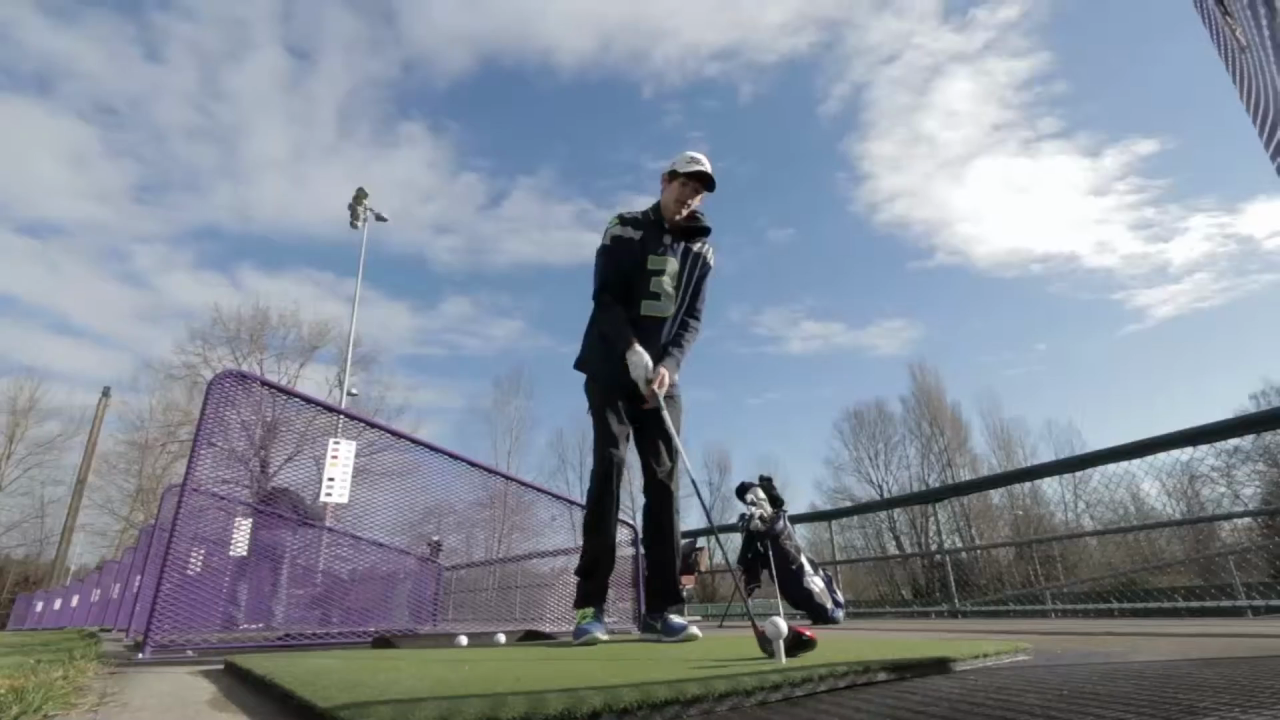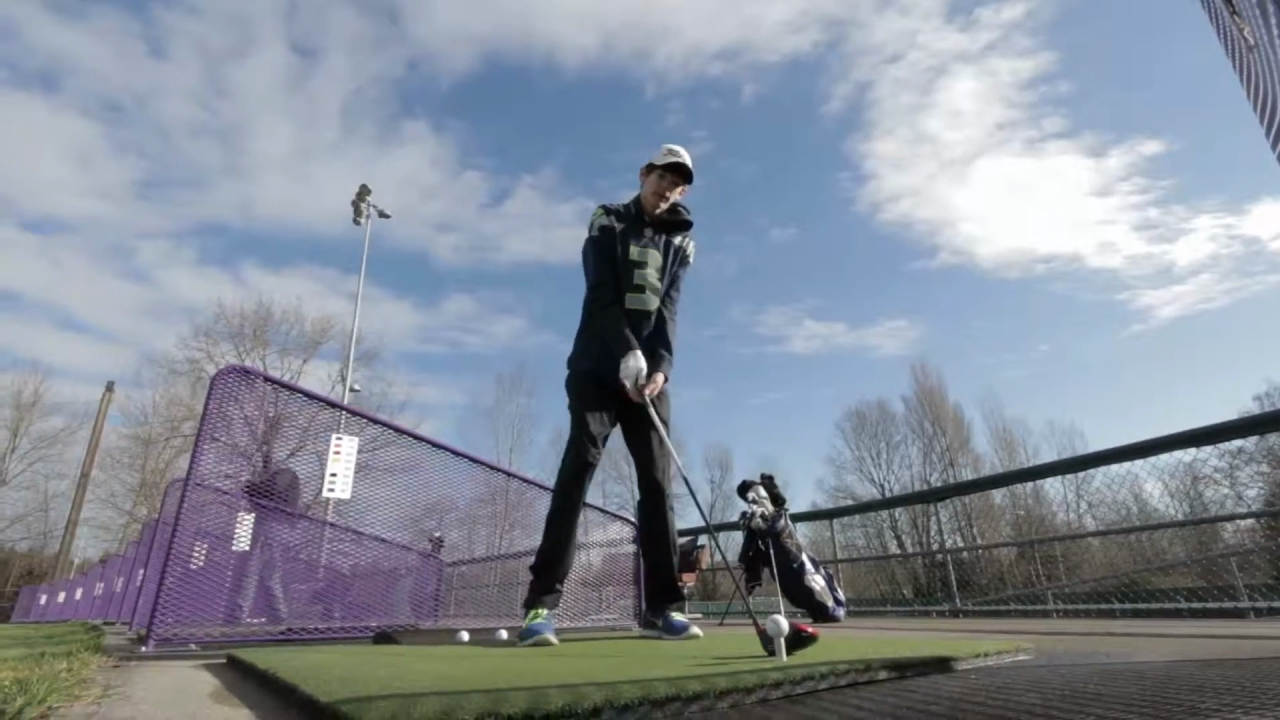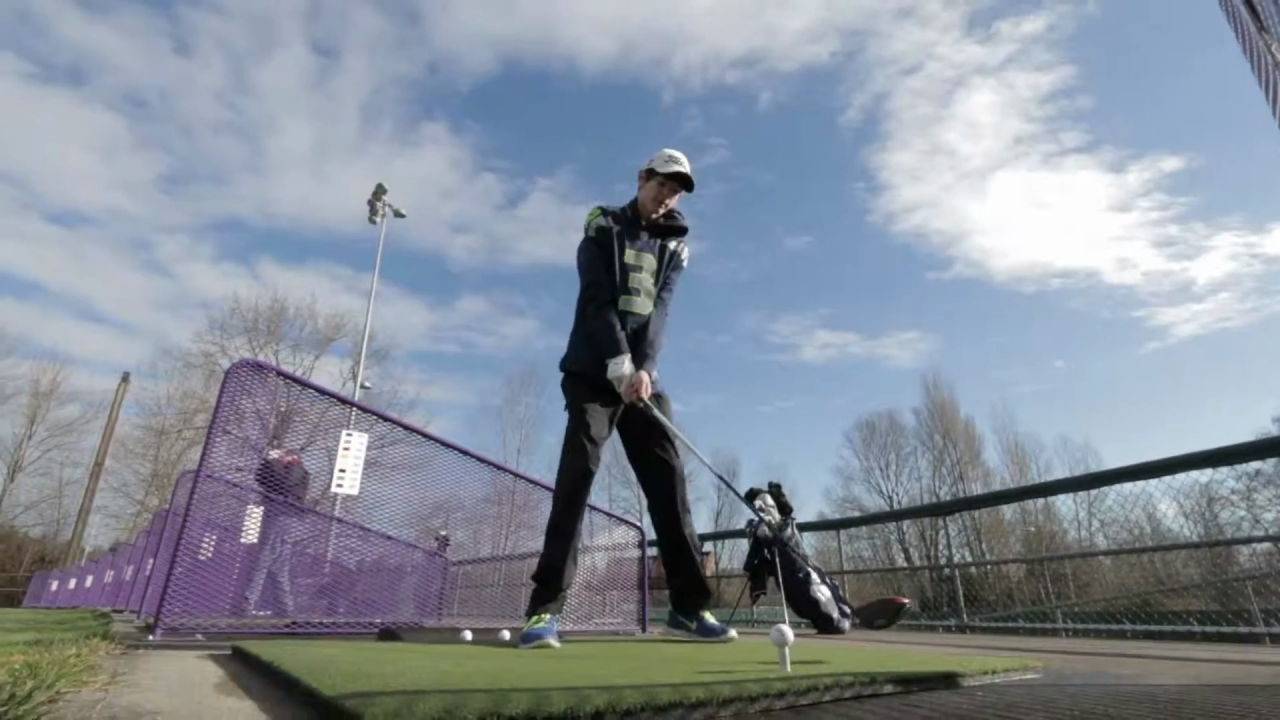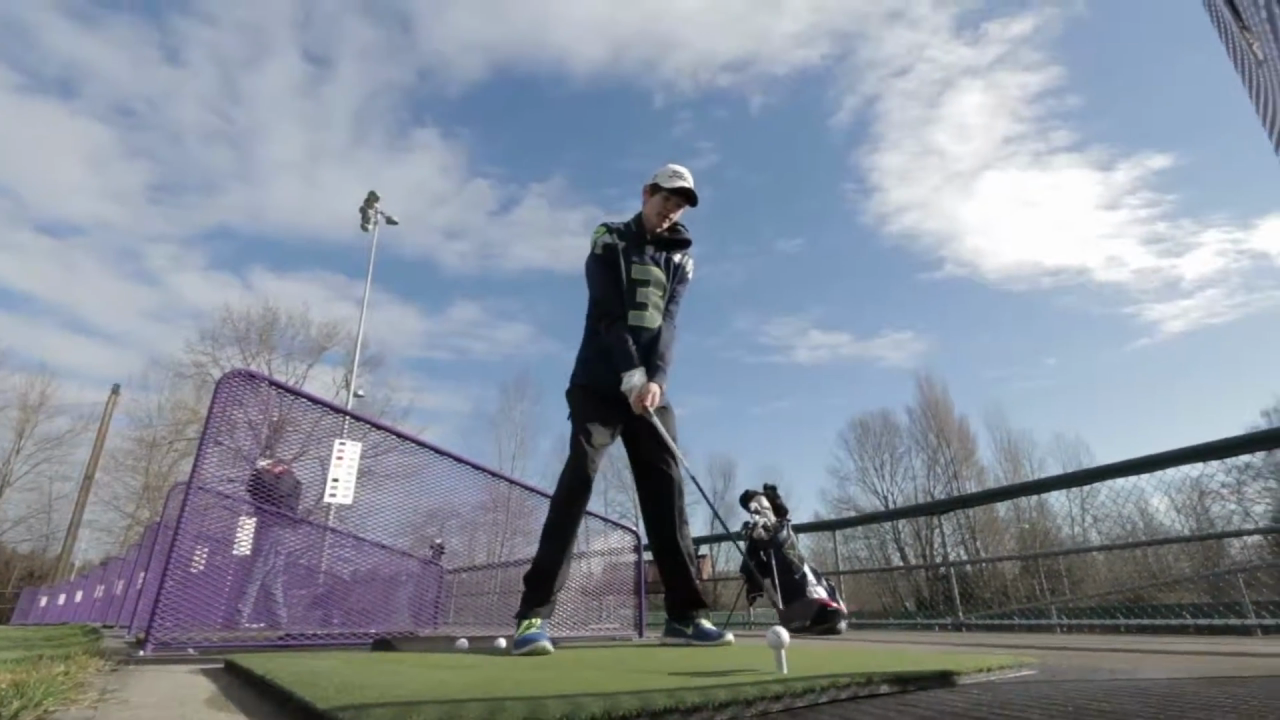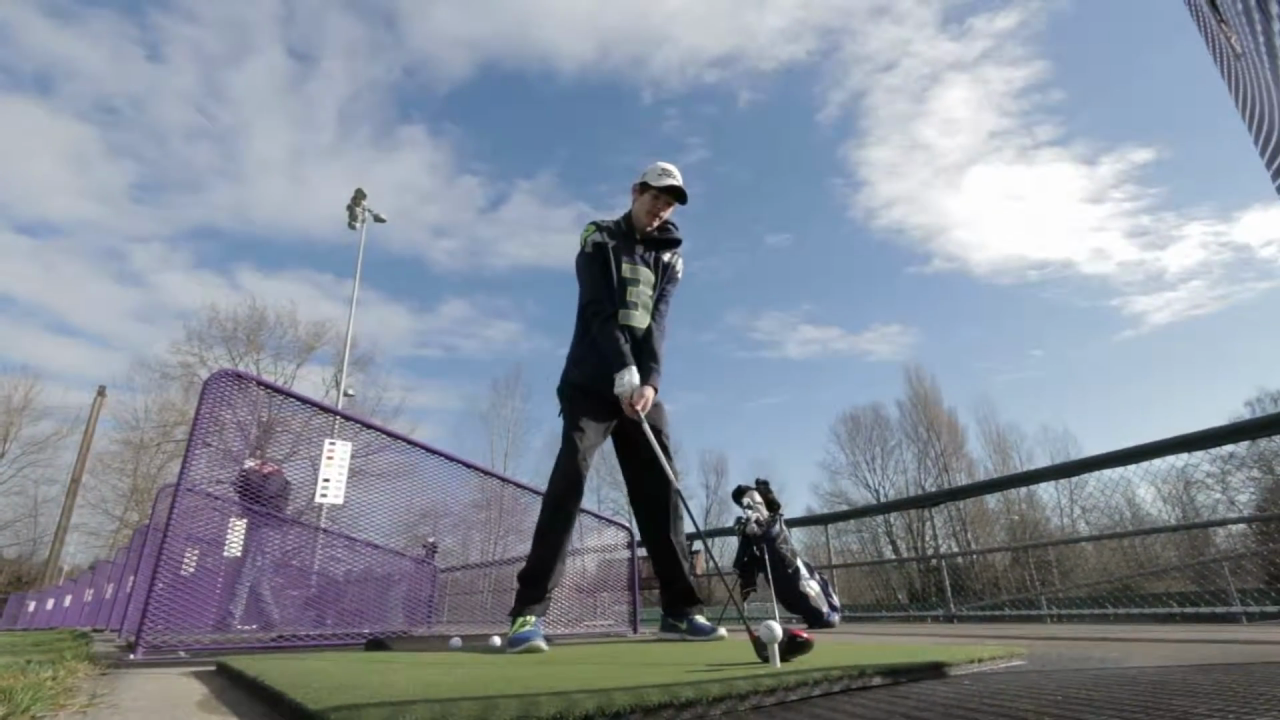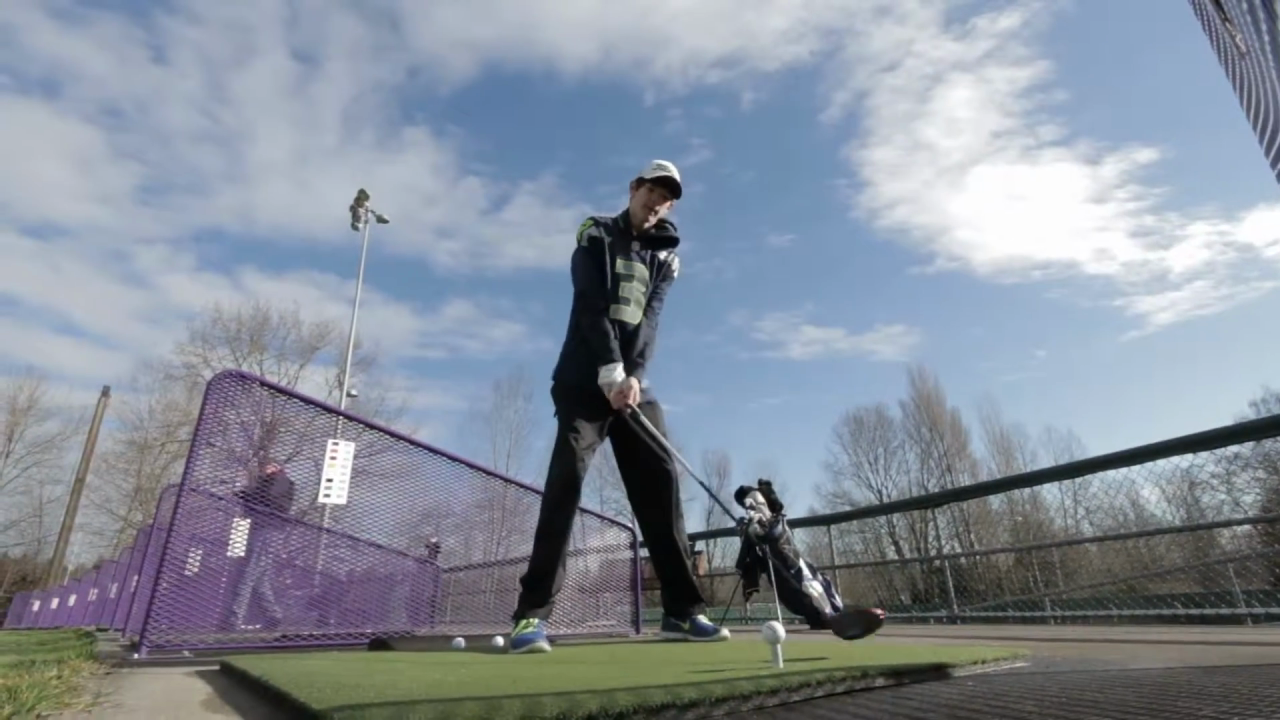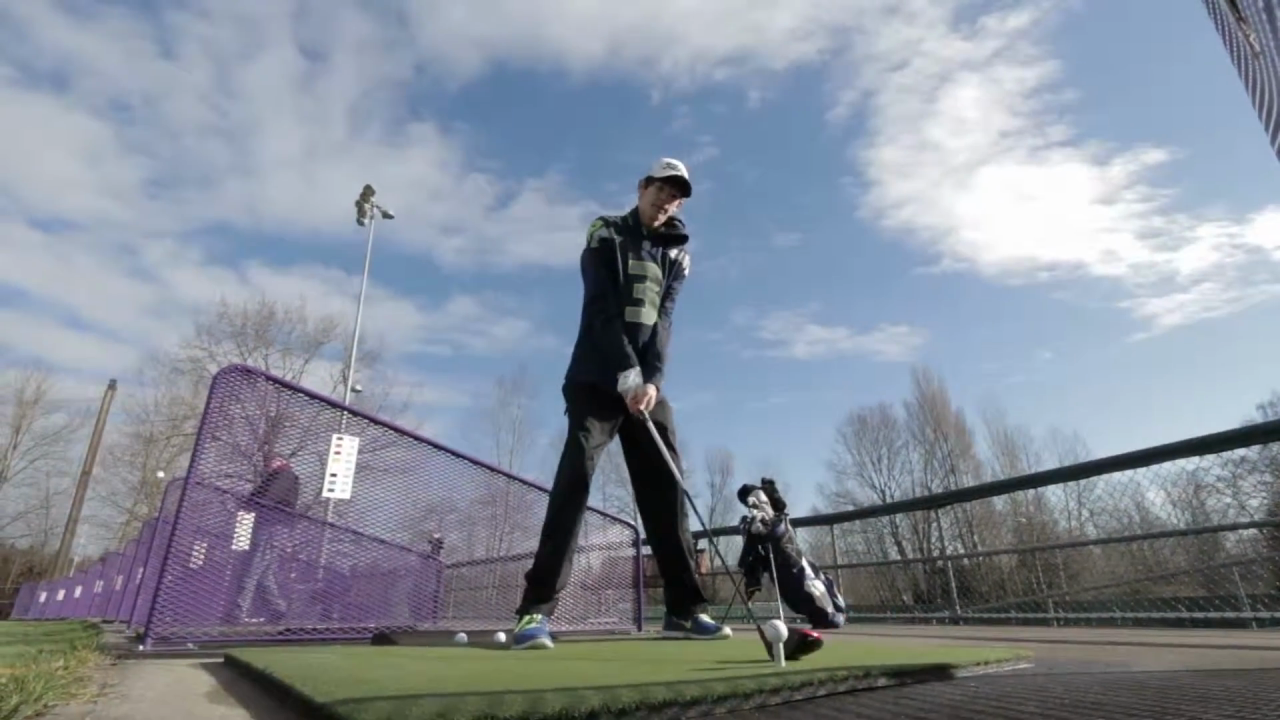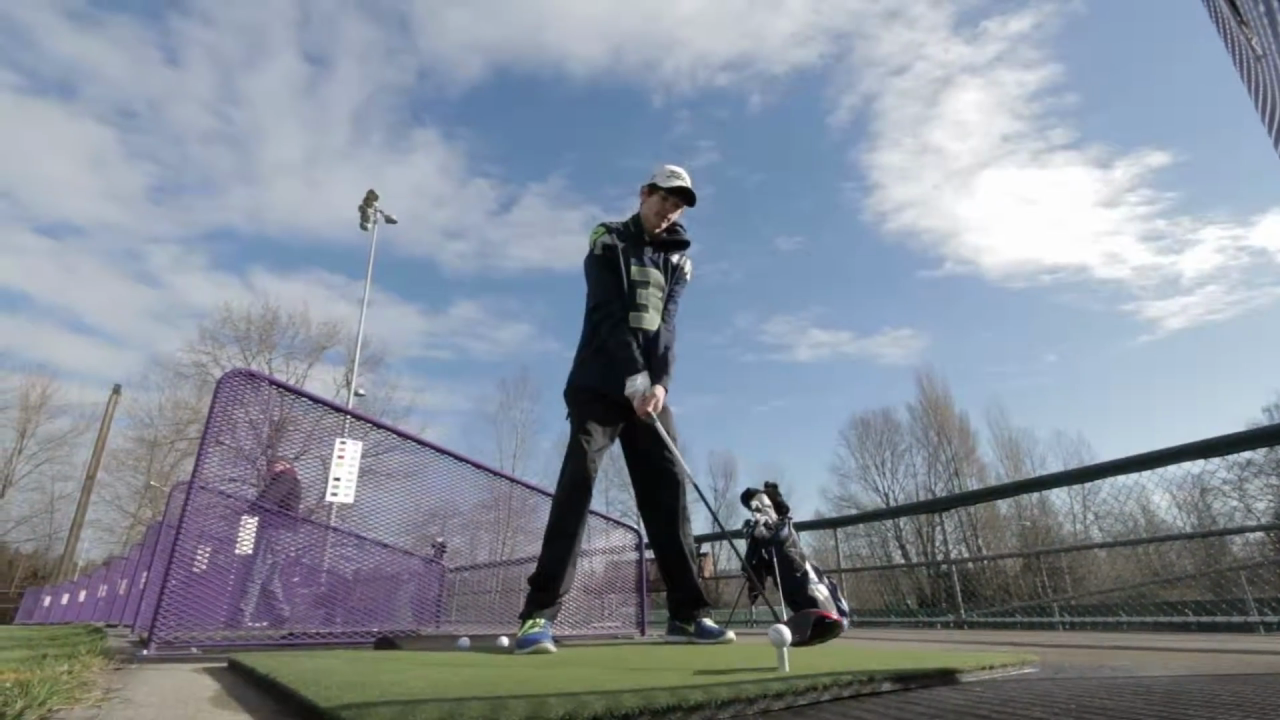
dt=0.4s
person 1, frame 1
left shoulder: (700, 250)
right shoulder: (625, 230)
left elbow: (691, 318)
right elbow: (605, 298)
left wrist: (668, 365)
right wrist: (633, 352)
left hip: (662, 379)
right hip: (612, 372)
left knee: (663, 482)
right knee: (608, 466)
left ankle: (660, 608)
right ankle: (590, 604)
person 1, frame 2
left shoulder: (680, 241)
right shoulder: (609, 222)
left elbow: (668, 309)
right elbow: (602, 296)
left wrist: (661, 368)
right wrist: (629, 355)
left hip: (650, 374)
right hip: (597, 370)
left knee: (656, 480)
right knee: (580, 463)
left ankle: (661, 605)
right ankle: (542, 603)
person 1, frame 3
left shoulder: (674, 246)
right shoulder: (603, 225)
left elbow: (658, 309)
right elbow: (597, 298)
left wrist: (645, 368)
right wrist: (619, 362)
left hip: (642, 375)
right hip: (593, 372)
left knee: (667, 478)
right knee: (578, 471)
left ankle: (689, 604)
right ankle: (546, 608)
person 1, frame 4
left shoulder: (680, 258)
right shoulder: (609, 241)
left elbow: (668, 323)
right elbow: (608, 314)
left wrist: (656, 380)
right wrist: (633, 376)
left hip: (651, 388)
right hip: (599, 384)
left knee: (666, 491)
right knee: (579, 476)
left ankle: (683, 613)
right ankle: (534, 613)
person 1, frame 5
left shoulder: (669, 257)
right shoulder: (599, 239)
left elbow: (657, 322)
right elbow: (600, 313)
left wrist: (649, 382)
right wrist: (624, 376)
left hip: (641, 388)
right hip: (591, 384)
left knee: (661, 490)
right knee: (570, 477)
left ankle: (679, 610)
right ankle: (529, 611)
person 1, frame 6
left shoulder: (666, 256)
right shoulder: (596, 235)
left elbow: (649, 318)
right elbow: (592, 307)
left wrist: (635, 376)
right wrist: (610, 370)
left hip: (635, 385)
right hip: (584, 382)
left knee: (660, 484)
right knee: (567, 478)
left ankle: (681, 609)
right ankle: (532, 614)
person 1, frame 7
left shoulder: (677, 253)
right shoulder: (606, 234)
left elbow: (662, 319)
right elbow: (604, 309)
left wrist: (651, 380)
right wrist: (626, 375)
left hip: (647, 384)
right hip: (597, 380)
left knee: (666, 487)
right knee: (576, 475)
left ankle: (684, 609)
right ankle: (536, 609)
person 1, frame 8
left shoulder: (678, 258)
right shoulder: (608, 240)
left elbow: (665, 323)
right elbow: (611, 315)
left wrist: (660, 382)
right wrist: (635, 379)
left hip: (650, 388)
right hip: (599, 385)
left knee: (667, 490)
right knee: (579, 479)
left ankle: (686, 613)
right ankle: (539, 614)
